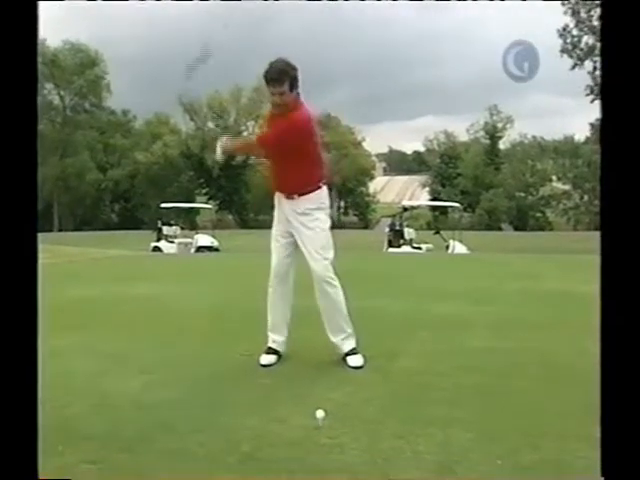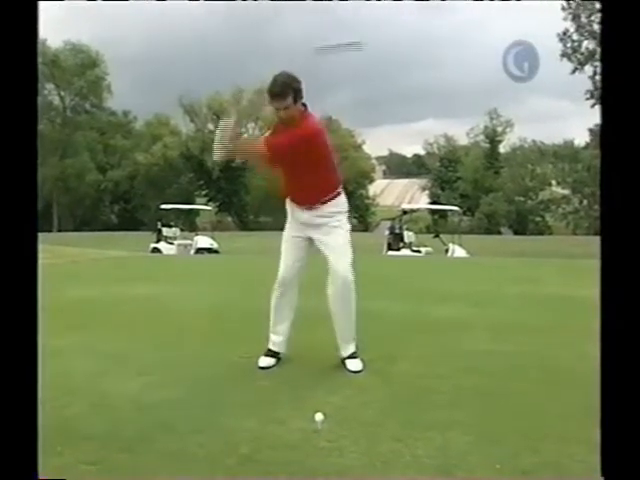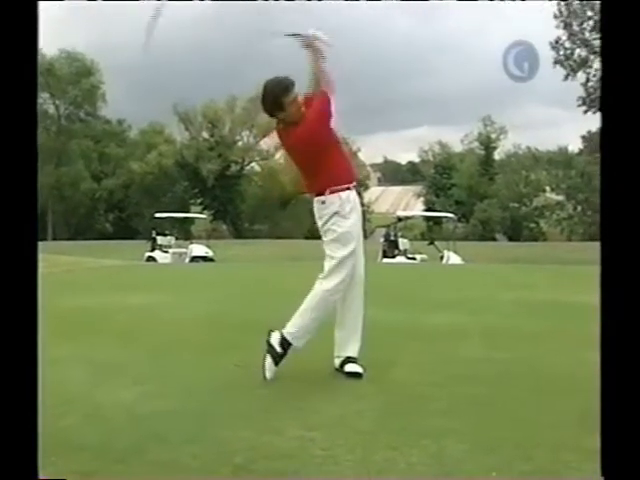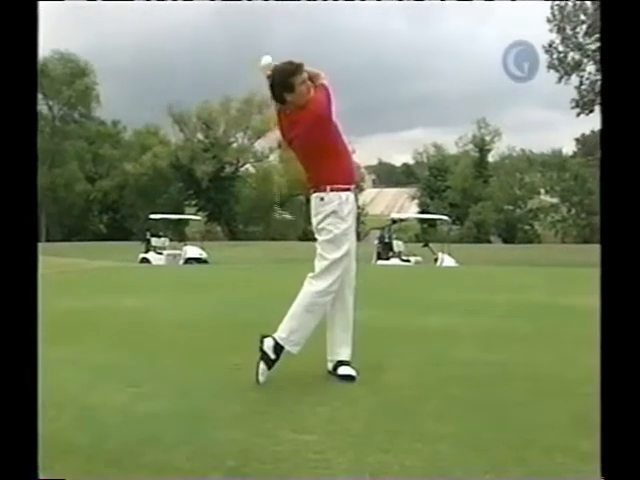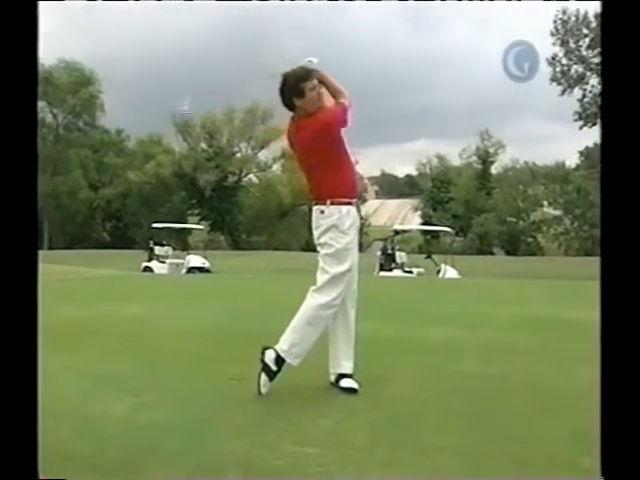
dt=0.4s
person 1, frame 1
left shoulder: (299, 121)
right shoulder: (276, 112)
left elbow: (257, 145)
right elbow: (262, 148)
left wrist: (229, 146)
right wrist: (236, 145)
left hip: (310, 203)
right hip: (283, 202)
left knee: (322, 272)
right knee: (279, 273)
left ankle: (347, 344)
right ankle: (276, 342)
person 1, frame 2
left shoulder: (310, 130)
right shoulder: (284, 125)
left elbow: (264, 150)
right elbow: (266, 152)
left wrist: (234, 146)
right wrist: (239, 144)
left hip: (330, 211)
right hip: (298, 212)
left knee: (342, 277)
right knee: (285, 279)
left ankle: (348, 349)
right ankle: (276, 346)
person 1, frame 3
left shoulder: (297, 120)
right shoulder: (303, 132)
left elbow: (318, 91)
right elbow: (323, 89)
right wrist: (315, 53)
left hip: (344, 199)
right hip: (338, 202)
left knee: (354, 278)
right knee: (336, 278)
left ankle: (345, 354)
right ankle: (286, 339)
person 1, frame 4
left shoulder: (285, 118)
right shoulder: (315, 114)
right elbow: (322, 78)
left wrist: (284, 73)
right wrist: (294, 76)
left hip: (337, 200)
right hip: (335, 201)
left knee: (343, 282)
right knee: (325, 279)
left ankle: (339, 357)
right ankle: (278, 344)
person 1, frame 5
left shoulder: (296, 129)
right shoulder: (322, 125)
left elbow: (331, 102)
right elbow: (343, 99)
right wrist: (321, 74)
left hip: (340, 212)
right hip: (337, 214)
left knee: (346, 295)
right knee: (328, 292)
left ankle: (341, 370)
right ankle: (279, 356)
